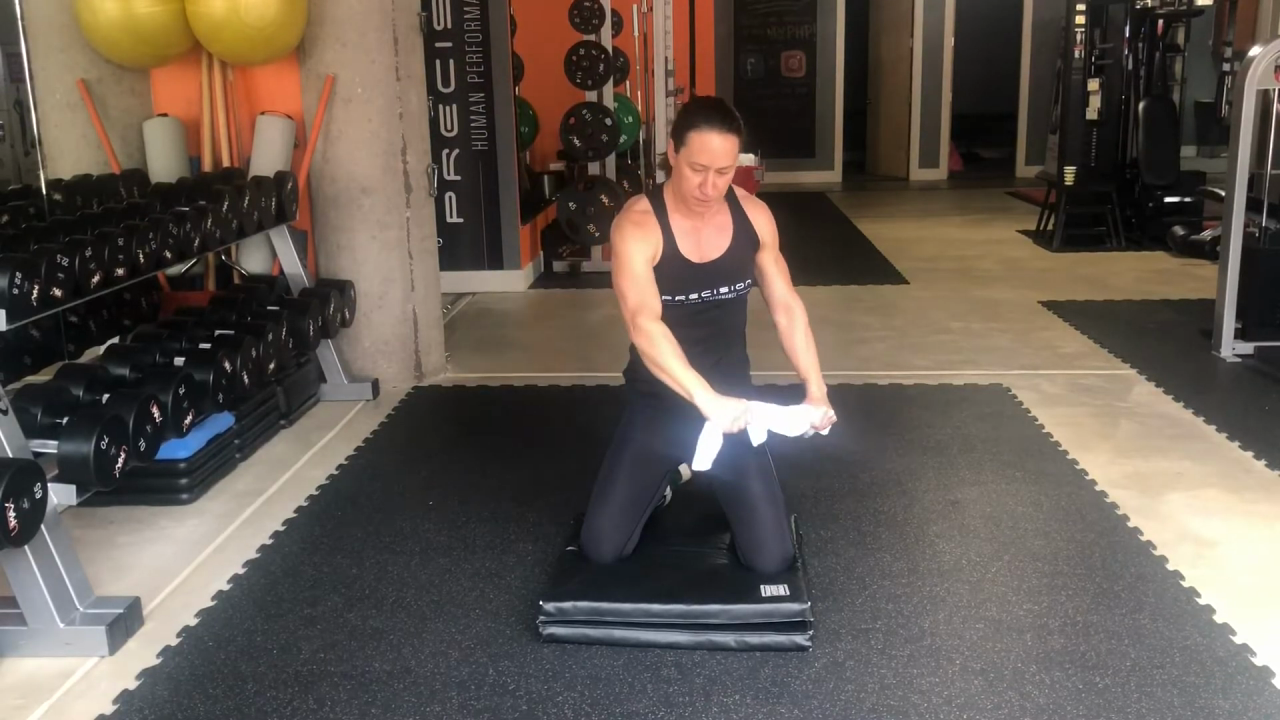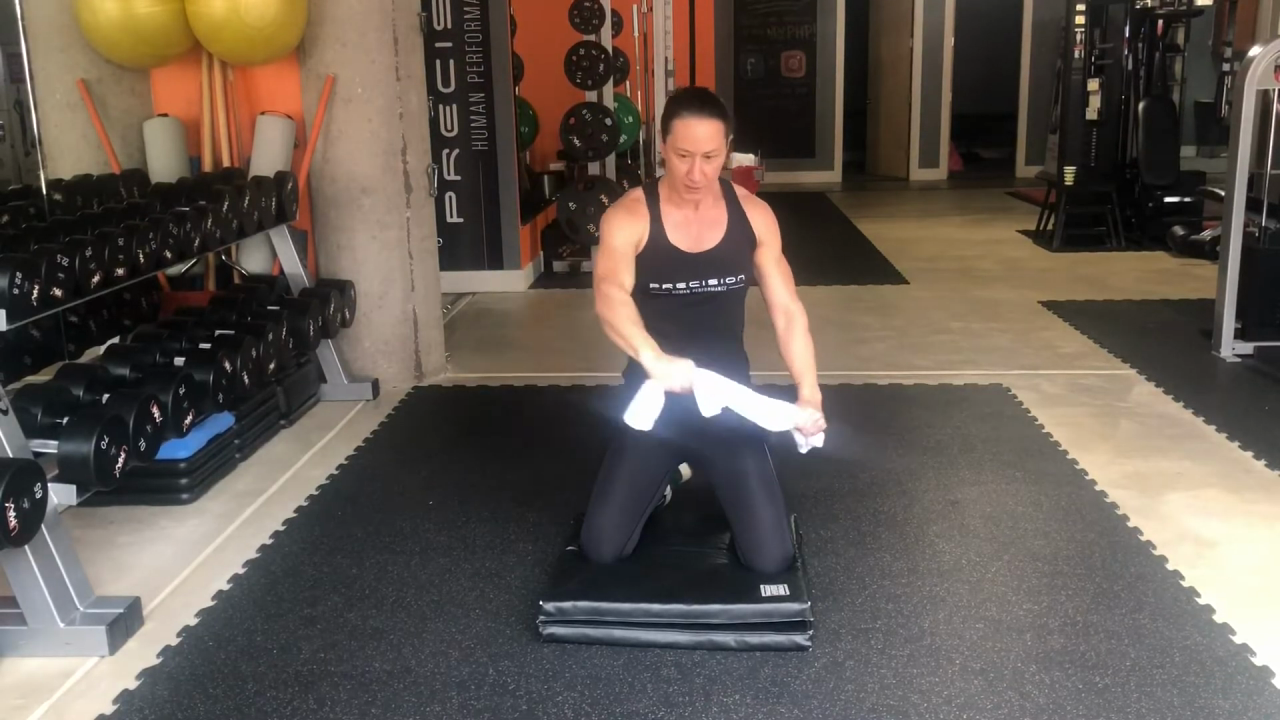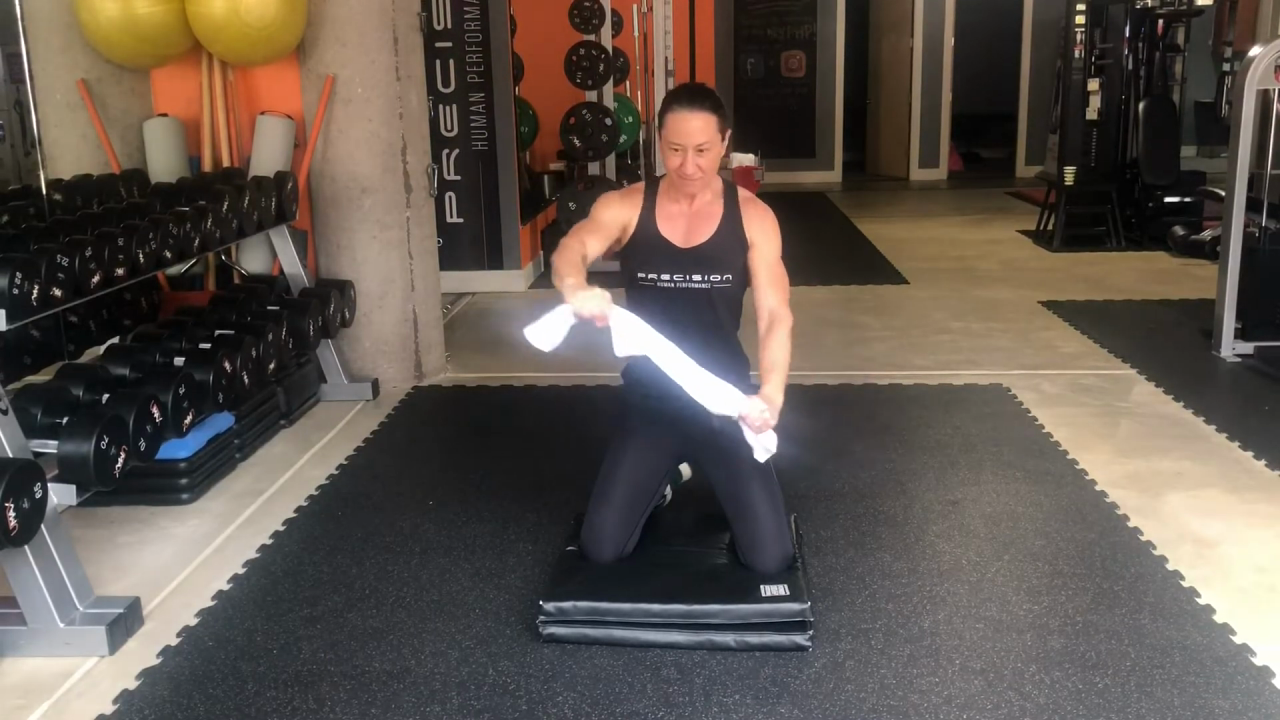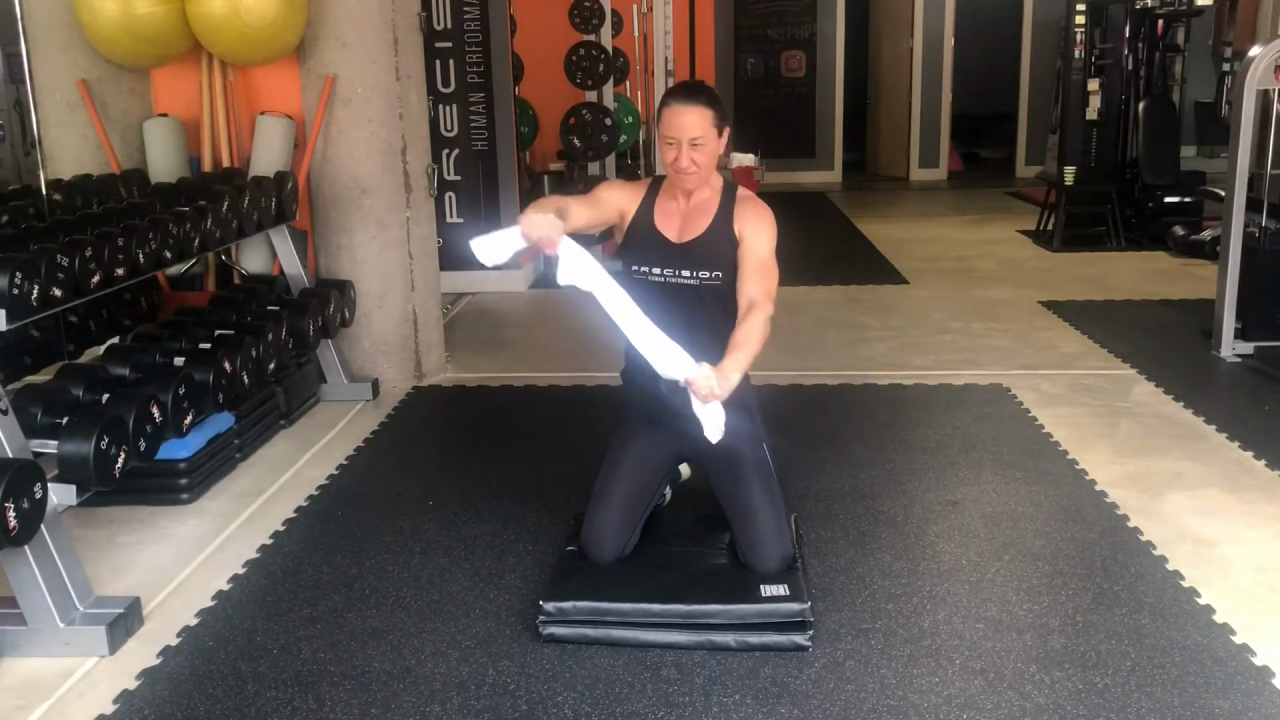
dt=0.4s
person 1, frame 1
left shoulder: (754, 215)
right shoulder: (637, 225)
left elbow: (786, 306)
right elbow: (644, 325)
left wrist: (815, 387)
right wrist: (705, 399)
left hip: (731, 399)
right hip: (656, 403)
left knee: (772, 559)
right knee: (601, 548)
left ankle: (718, 486)
right ankle: (663, 482)
person 1, frame 2
left shoulder: (753, 214)
right shoulder: (629, 215)
left elbow: (787, 310)
right elbow: (610, 295)
left wrist: (809, 392)
right wrist: (654, 359)
left hip: (729, 402)
left knee: (772, 558)
right knee: (601, 548)
left ankle: (709, 479)
right ankle: (663, 481)
person 1, frame 3
left shoulder: (753, 216)
right shoulder: (625, 206)
left elbow: (775, 315)
right elbow: (570, 251)
left wrist: (771, 394)
right wrist: (576, 287)
right hip: (649, 402)
left knee: (771, 558)
right knee: (600, 548)
left ankle: (708, 476)
right ankle: (661, 482)
person 1, frame 4
left shoulder: (750, 214)
right shoulder: (628, 199)
left elbow: (757, 307)
right elbow: (569, 209)
left wrist: (728, 374)
right wrist: (541, 217)
left hip: (721, 401)
right hip: (648, 402)
left knee: (771, 558)
right knee: (600, 548)
left ankle: (710, 479)
right ankle: (663, 480)
